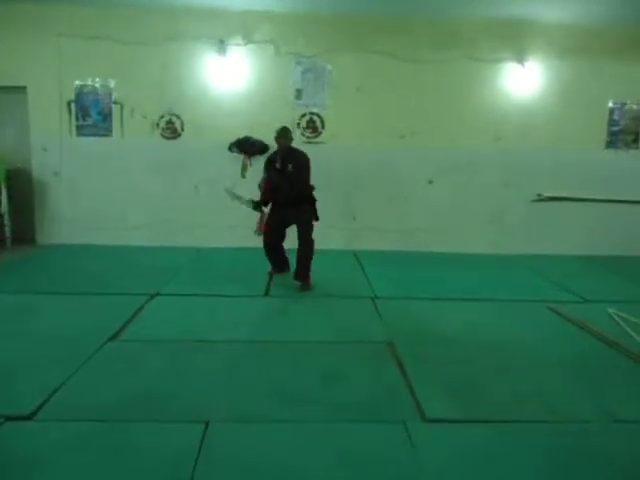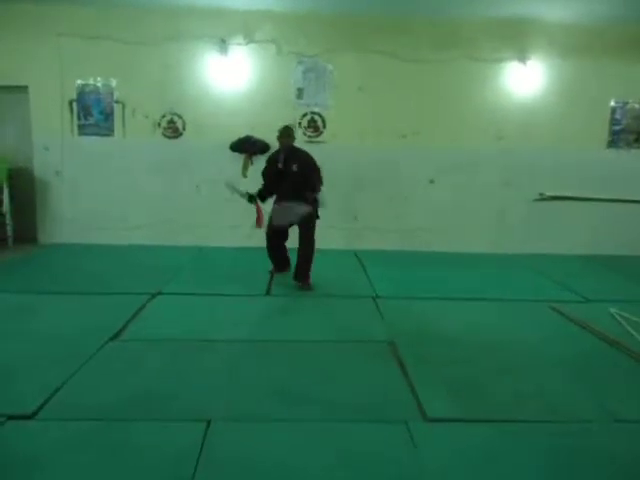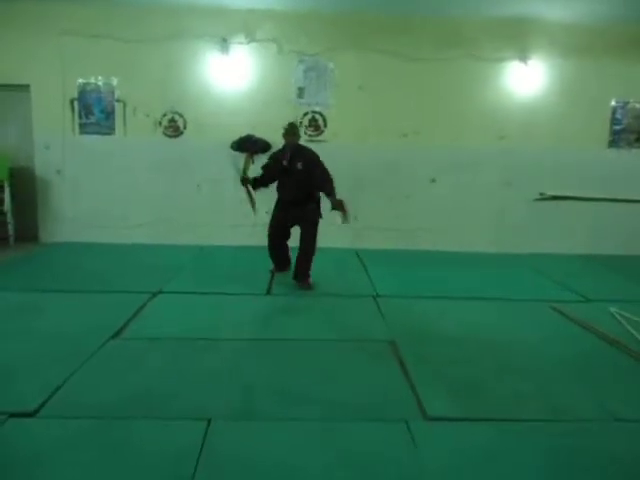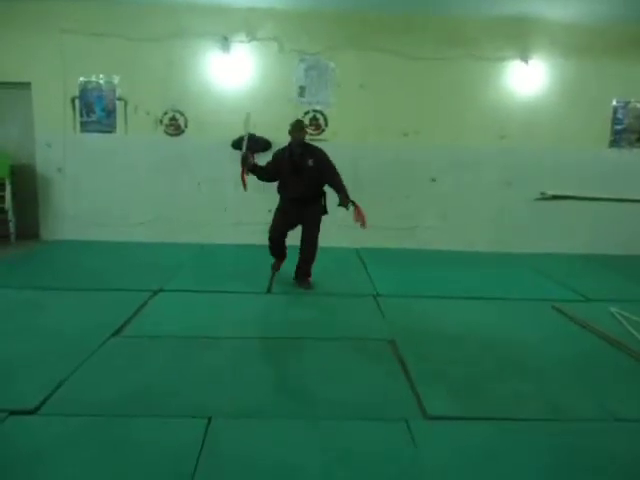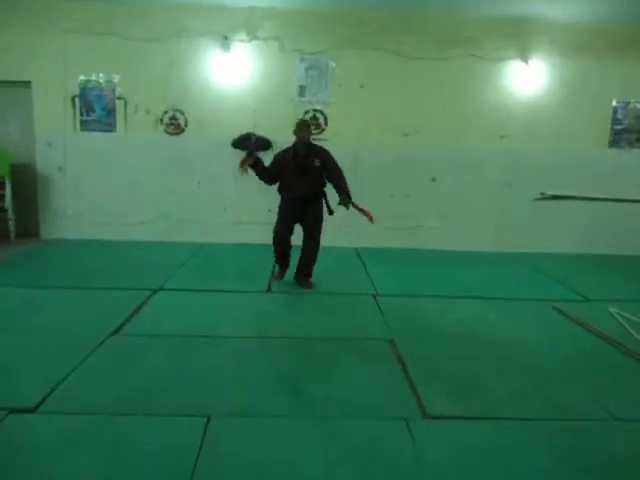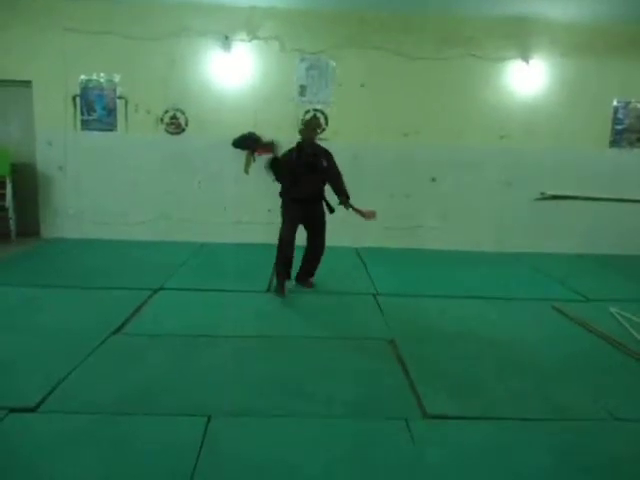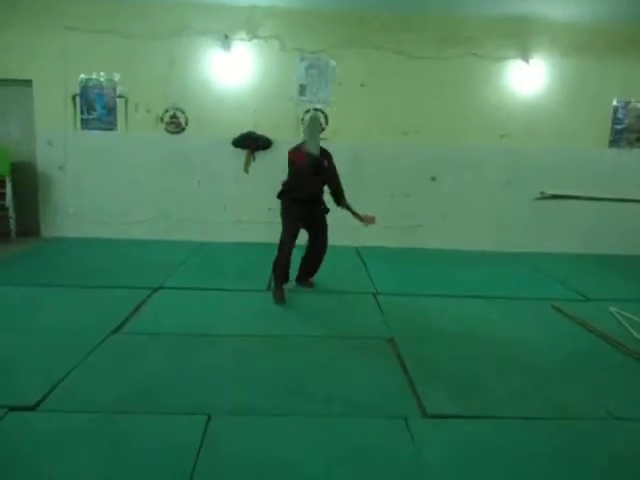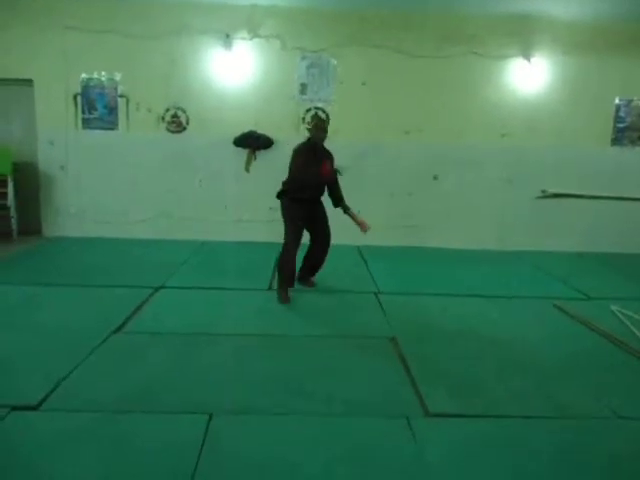
dt=0.1s
person 1, frame 1
left shoulder: (300, 157)
right shoulder: (271, 159)
left elbow: (302, 180)
right elbow: (269, 184)
left wrist: (277, 178)
right wrist: (262, 202)
left hip: (301, 205)
right hip: (280, 205)
left knee: (305, 239)
right knee: (270, 237)
left ankle: (303, 277)
right ankle: (281, 265)
person 1, frame 2
left shoulder: (304, 157)
right shoulder: (273, 159)
left elbow: (315, 178)
right elbow: (270, 183)
left wrist: (310, 196)
right wrist: (259, 195)
left hip: (304, 205)
right hip: (282, 204)
left knee: (307, 240)
right knee: (273, 237)
left ankle: (303, 276)
right ankle: (281, 265)
person 1, frame 3
left shoulder: (309, 156)
right shoulder: (277, 157)
left elbow: (323, 177)
right elbow: (268, 176)
left wrist: (332, 197)
right wrist: (253, 182)
left hip: (307, 204)
right hip: (285, 203)
left knee: (307, 240)
right knee: (275, 235)
left ankle: (302, 276)
right ankle: (282, 264)
person 1, frame 4
left shoulder: (316, 153)
right shoulder: (281, 155)
left elbow: (331, 174)
right elbow: (269, 175)
left wrist: (342, 194)
right wrist: (251, 167)
left hip: (312, 203)
right hip: (289, 201)
left knee: (309, 240)
right knee: (275, 233)
left ankle: (302, 275)
right ankle: (279, 257)
person 1, frame 5
left shoulder: (321, 154)
right shoulder: (285, 155)
left elbow: (335, 174)
right elbow: (270, 177)
left wrist: (344, 194)
right wrist: (256, 164)
left hip: (313, 204)
right hip: (290, 202)
left knee: (312, 241)
right knee: (280, 235)
left ankle: (303, 276)
right ankle: (282, 265)
person 1, frame 6
left shoulder: (324, 154)
right shoulder: (291, 154)
left elbow: (334, 177)
right elbow: (283, 179)
left wrist: (343, 197)
right wrist: (275, 162)
left hip: (314, 203)
right hip: (293, 202)
left knee: (317, 242)
right knee: (286, 239)
left ankle: (304, 276)
right ankle: (280, 279)
person 1, frame 7
left shoulder: (324, 155)
right shoulder: (297, 153)
left elbow: (332, 180)
right elbow: (296, 179)
left wrist: (341, 200)
right wrist: (304, 165)
left hip: (314, 203)
right hip: (293, 203)
left knee: (319, 242)
right knee: (287, 241)
left ankle: (303, 277)
right ankle: (279, 284)
person 1, frame 8
left shoulder: (325, 154)
right shoulder: (301, 151)
left elbow: (331, 181)
right elbow: (301, 176)
left wrist: (341, 203)
right wrist: (323, 173)
left hip: (313, 202)
right hip: (294, 201)
left knee: (322, 239)
right knee: (292, 241)
left ankle: (305, 275)
right ankle: (283, 285)
